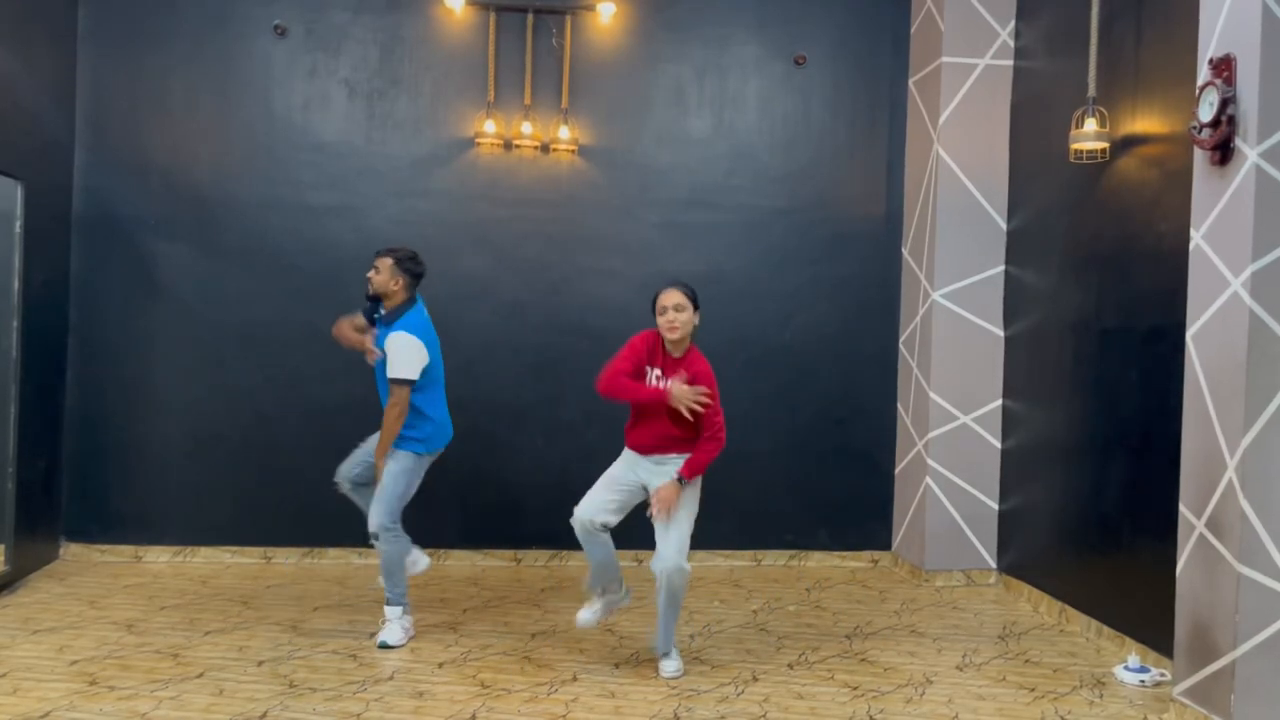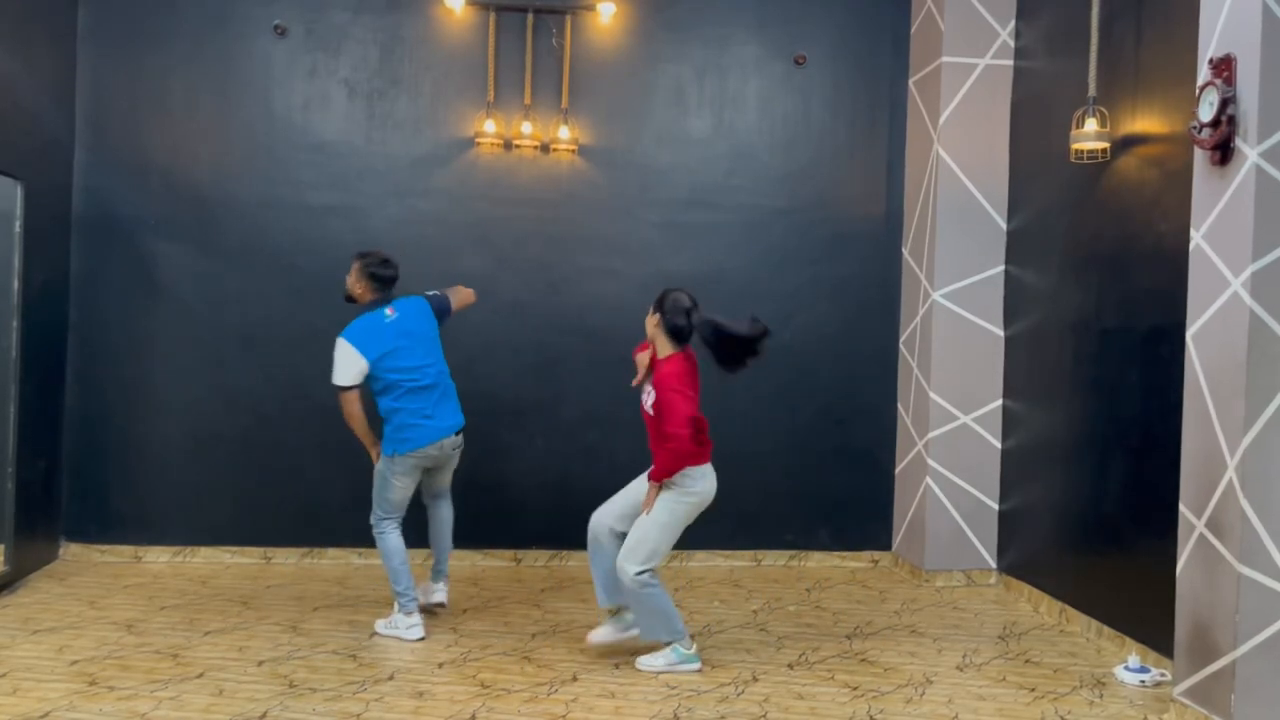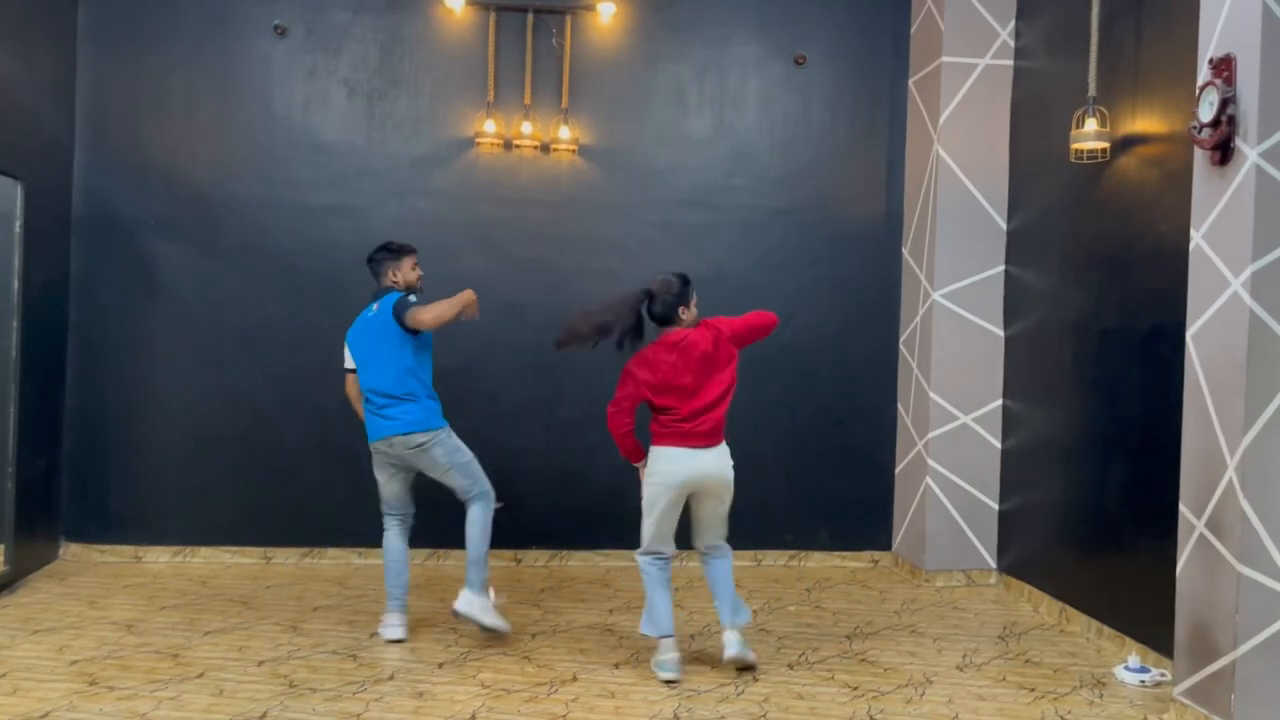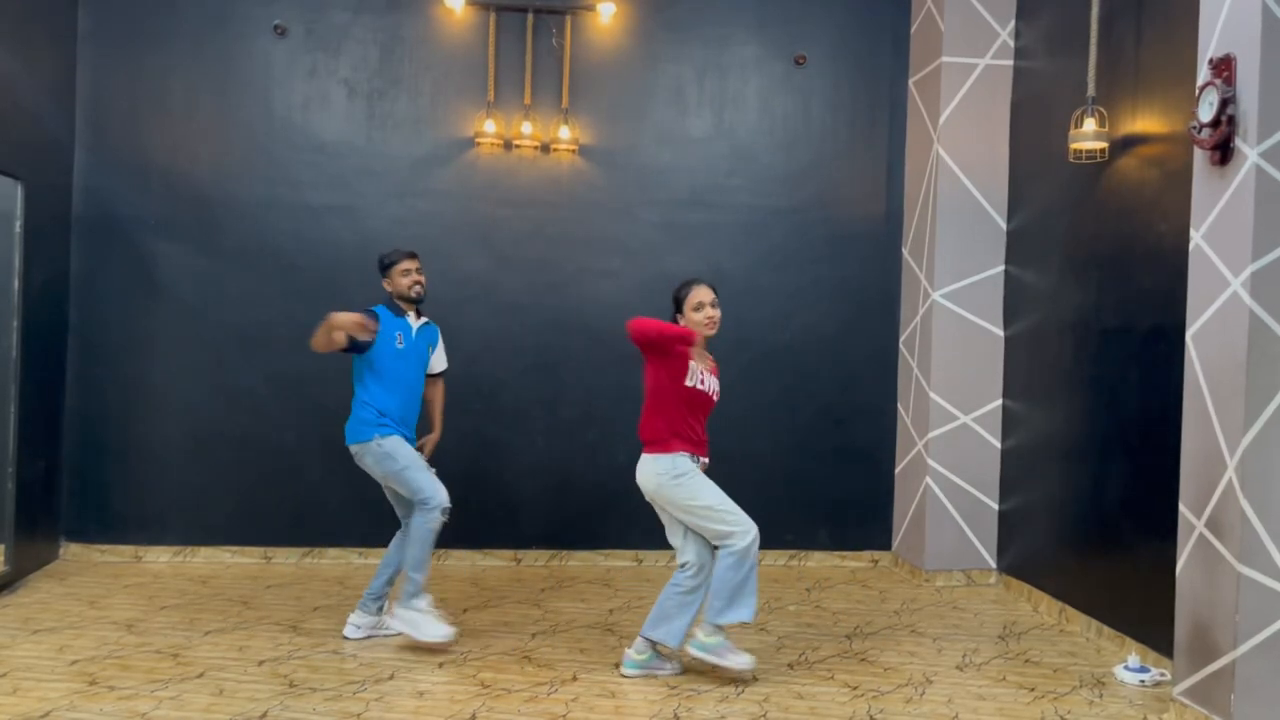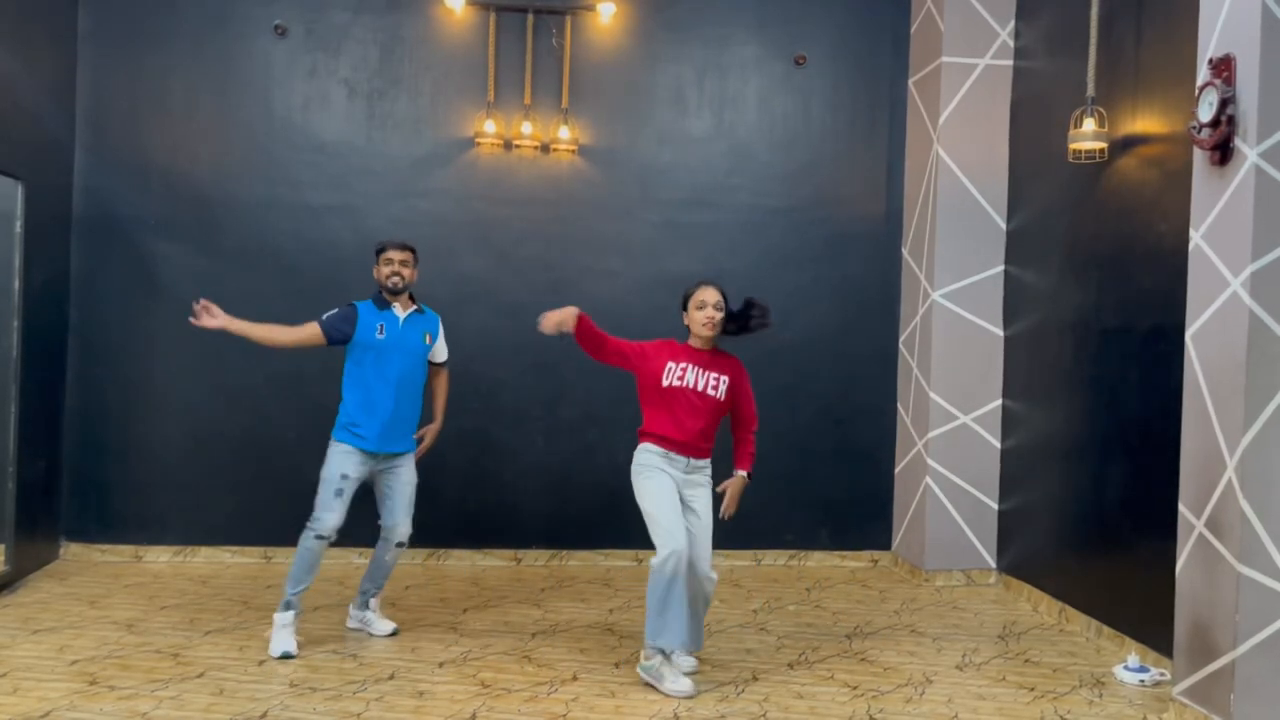
dt=0.3s
person 1, frame 1
left shoulder: (405, 337)
right shoulder: (396, 306)
left elbow: (398, 405)
right elbow: (342, 330)
left wrist: (381, 457)
right wrist: (356, 334)
left hip: (416, 440)
right hip: (404, 433)
left knee: (380, 522)
right knee: (348, 478)
left ankle: (399, 613)
right ankle: (405, 554)
person 1, frame 2
left shoulder: (351, 341)
right shoulder: (421, 306)
left elbow: (350, 405)
right elbow: (466, 295)
left wrist: (373, 447)
left hip: (407, 443)
right hip: (451, 432)
left knee: (386, 523)
right knee: (438, 497)
left ankle: (407, 615)
right ankle: (438, 583)
person 1, frame 3
left shoulder: (358, 327)
right shoulder: (404, 306)
left elbow: (352, 387)
right elbow: (429, 319)
right wrist: (462, 300)
left hip: (383, 438)
right hip: (423, 430)
left knee: (395, 521)
right knee: (481, 497)
left ankle: (395, 615)
right ankle: (476, 594)
person 1, frame 4
left shoulder: (431, 332)
right shoulder: (373, 320)
left elbow: (434, 382)
right elbow: (321, 345)
left wrist: (436, 430)
right wrist: (336, 322)
left hip: (400, 440)
right hip: (376, 437)
left knee: (415, 523)
right knee: (435, 501)
left ankle: (369, 614)
right ankle: (411, 602)
person 1, frame 5
left shoulder: (430, 323)
right shoulder: (356, 316)
left elbow: (439, 373)
right elbow: (294, 336)
left wrist: (435, 423)
right wrist: (228, 324)
left hip: (400, 452)
right hip: (352, 443)
left knee: (397, 536)
right knee: (324, 528)
left ankle: (363, 607)
right ankle: (287, 614)
person 2, frame 1
left shoulder: (700, 372)
right shoulder: (645, 343)
left elbow: (714, 437)
right elbow: (607, 384)
left wrist: (680, 482)
right wrist: (669, 395)
left hip: (678, 468)
right hip: (633, 460)
left knee: (672, 564)
right knee: (586, 518)
left ankle: (667, 648)
right ankle: (609, 590)
person 2, frame 2
left shoulder: (672, 373)
right shoulder: (668, 354)
left elbow: (677, 441)
right elbow: (651, 346)
left wrist: (654, 480)
right wrist: (647, 356)
left hip: (687, 481)
right hip: (669, 474)
left knee: (633, 565)
right knee: (602, 524)
left ankle: (681, 648)
right ankle: (623, 615)
person 2, frame 3
left shoulder: (641, 361)
right shoulder: (718, 334)
left elbow: (618, 418)
right elbow: (768, 320)
left wrist: (639, 462)
left hip: (666, 463)
right hip: (715, 460)
left knee: (653, 554)
right knee: (713, 547)
left ankle: (665, 647)
right ankle: (733, 635)
person 2, frame 4
left shoulder: (707, 367)
right shoulder: (668, 352)
right elbow: (638, 327)
left wrist: (701, 460)
right wrist: (691, 341)
left hip: (680, 468)
right hip: (666, 468)
left knee: (697, 564)
right knee: (742, 536)
left ankle: (644, 650)
right ankle: (709, 632)
person 2, frame 5
left shoulder: (733, 369)
right shoulder: (658, 353)
left elbow: (746, 425)
right elbow: (604, 348)
left wrist: (741, 474)
right wrist: (575, 319)
left hip: (697, 472)
right hip: (655, 463)
left knee: (700, 571)
right knee: (674, 548)
left ankle: (680, 646)
right ankle: (657, 657)
